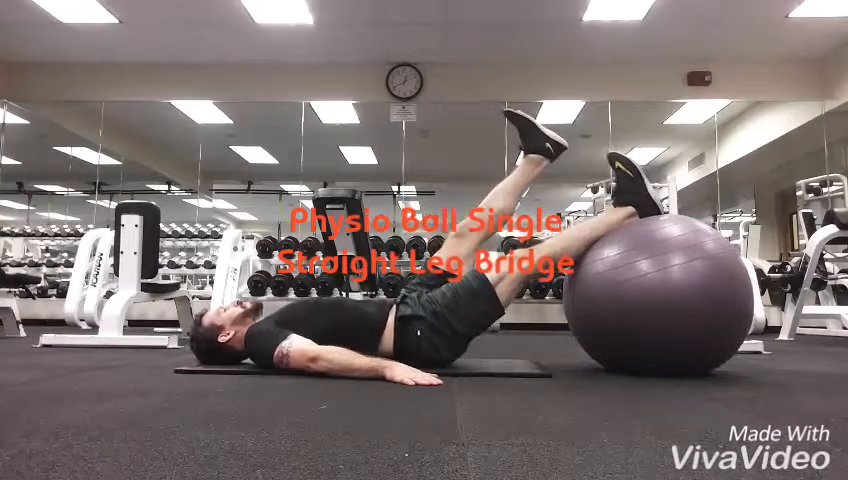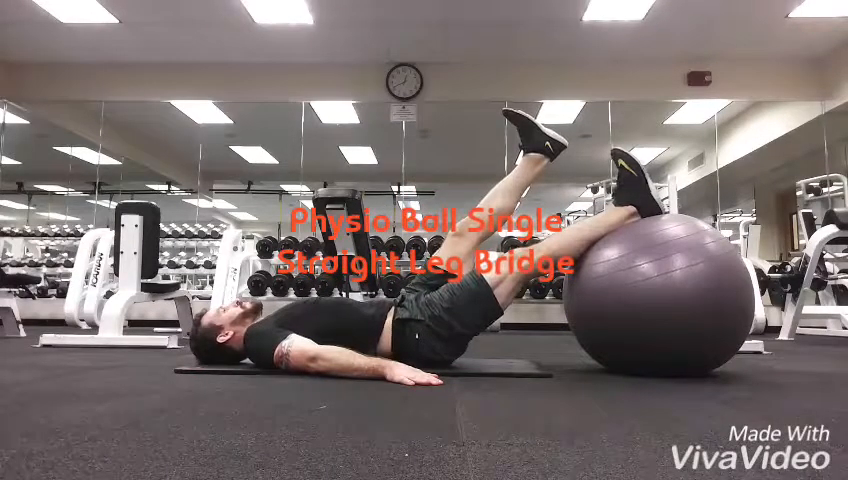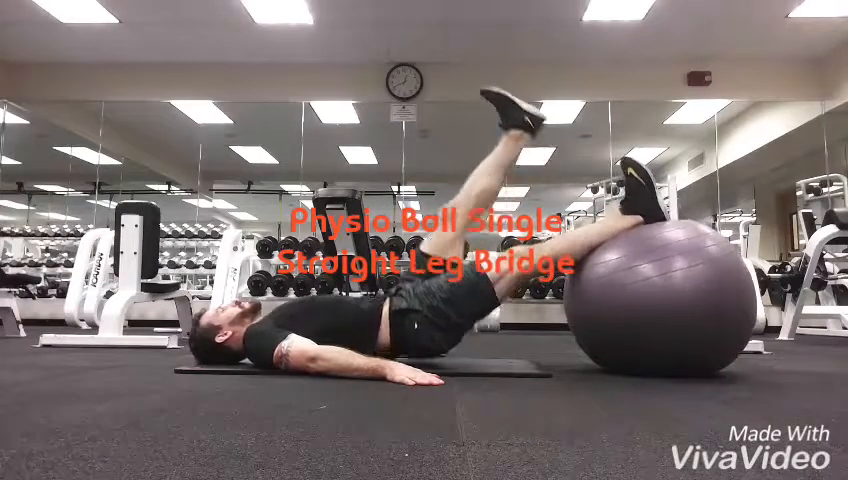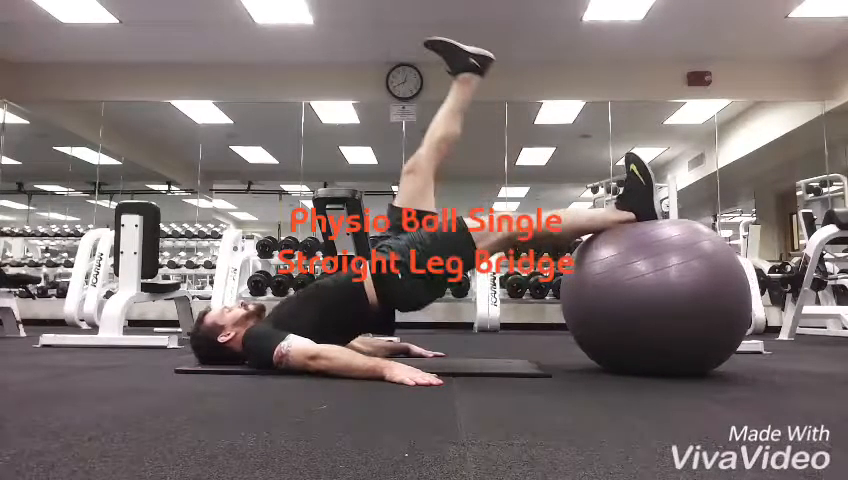
dt=0.4s
person 1, frame 1
left shoulder: (273, 326)
right shoulder: (261, 339)
right elbow: (315, 357)
right wrist: (389, 366)
left hip: (407, 309)
right hip: (420, 332)
left knee: (466, 233)
right knee: (522, 260)
left ankle: (536, 156)
right ankle: (628, 212)
person 1, frame 2
left shoulder: (274, 326)
right shoulder: (260, 340)
right elbow: (314, 357)
right wrist: (387, 366)
left hip: (406, 309)
right hip: (418, 332)
left knee: (465, 233)
right knee: (521, 259)
left ankle: (536, 155)
right ankle: (629, 209)
person 1, frame 3
left shoulder: (271, 326)
right shoulder: (258, 340)
right elbow: (312, 356)
right wrist: (388, 366)
left hip: (401, 302)
right hip: (413, 321)
left knee: (453, 216)
right knee: (522, 257)
left ankle: (516, 132)
right ankle: (633, 217)
person 1, frame 4
left shoulder: (271, 327)
right shoulder: (260, 342)
left elbow: (343, 339)
right elbow: (313, 357)
right wrist: (387, 369)
left hip: (388, 264)
right hip: (398, 274)
left knee: (417, 169)
right knee: (511, 227)
left ankle: (466, 77)
right ankle: (625, 214)
